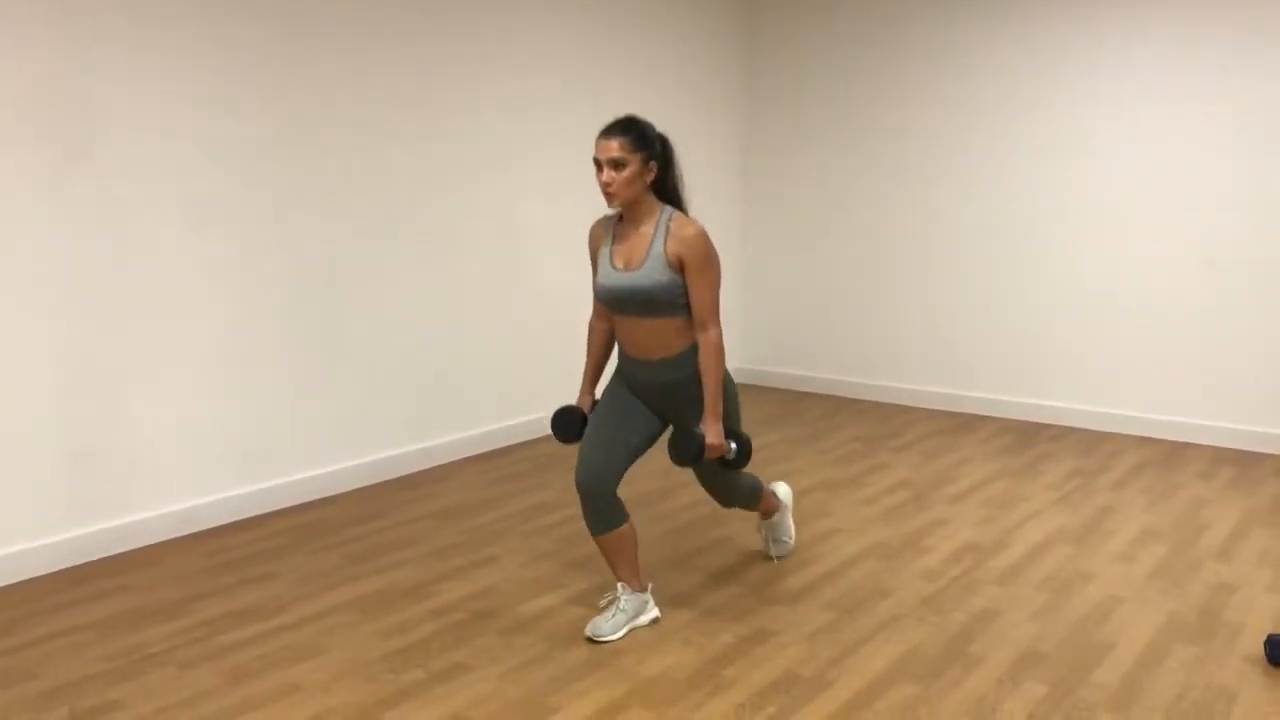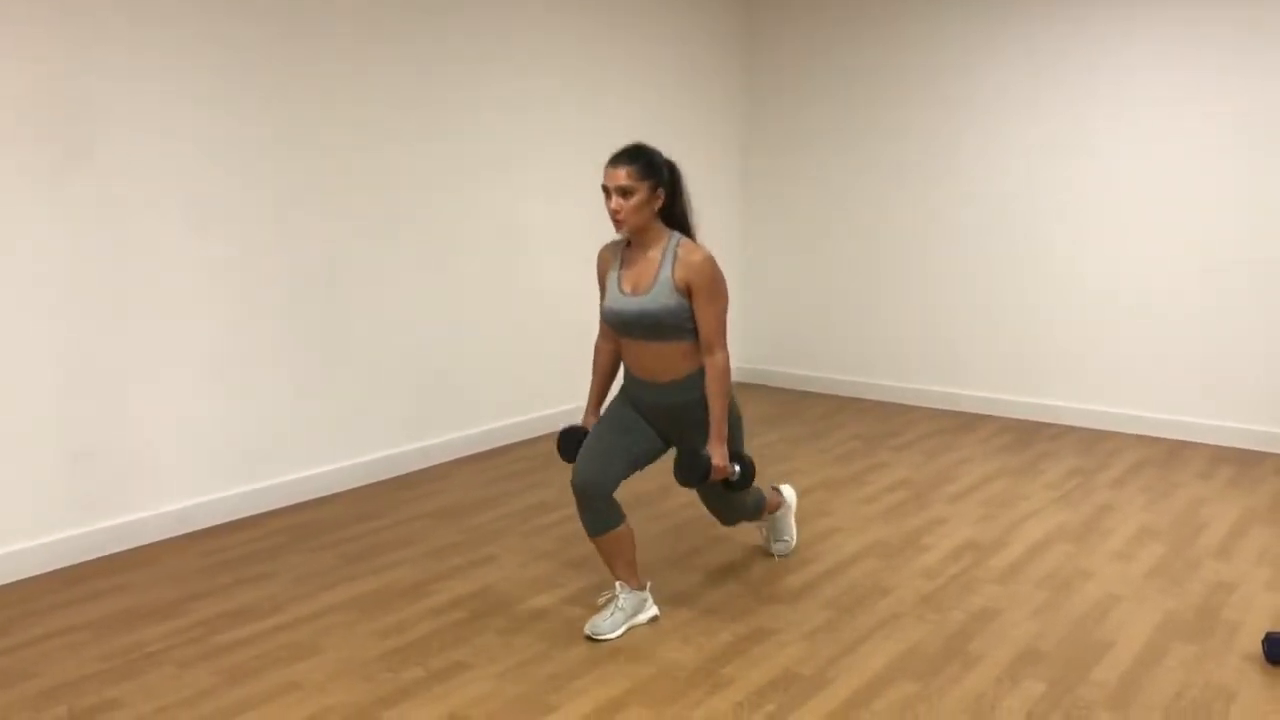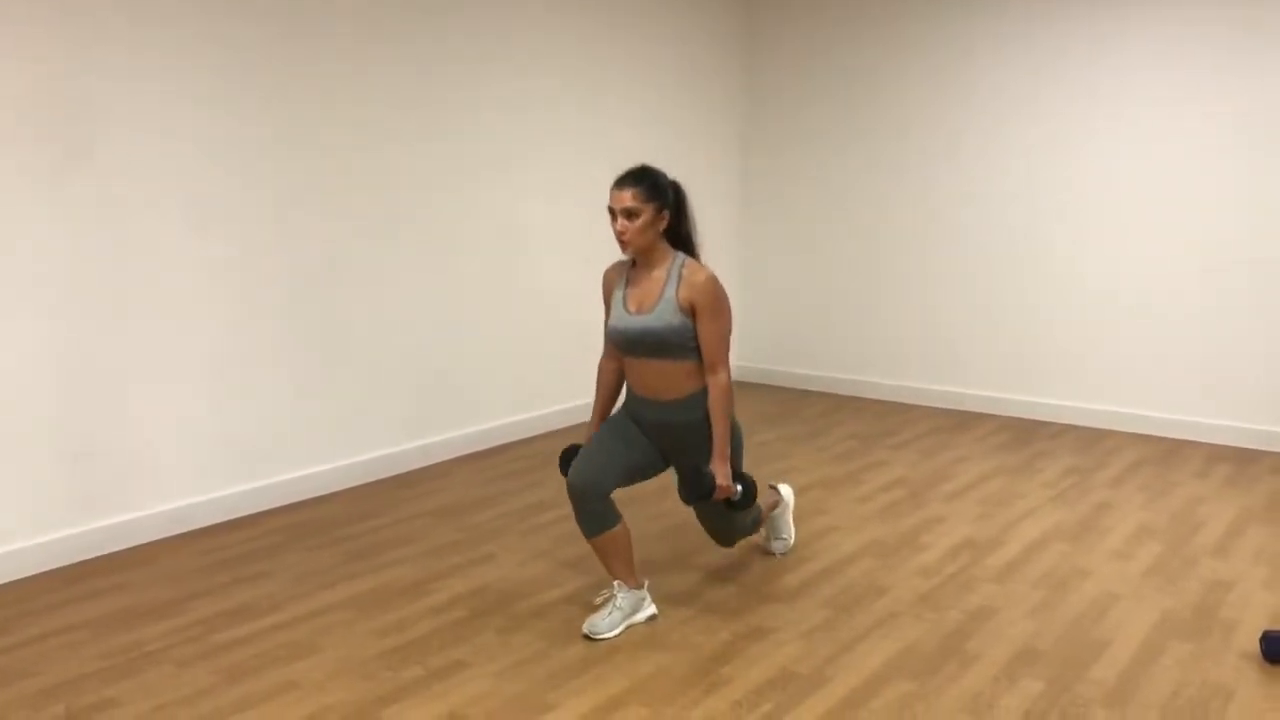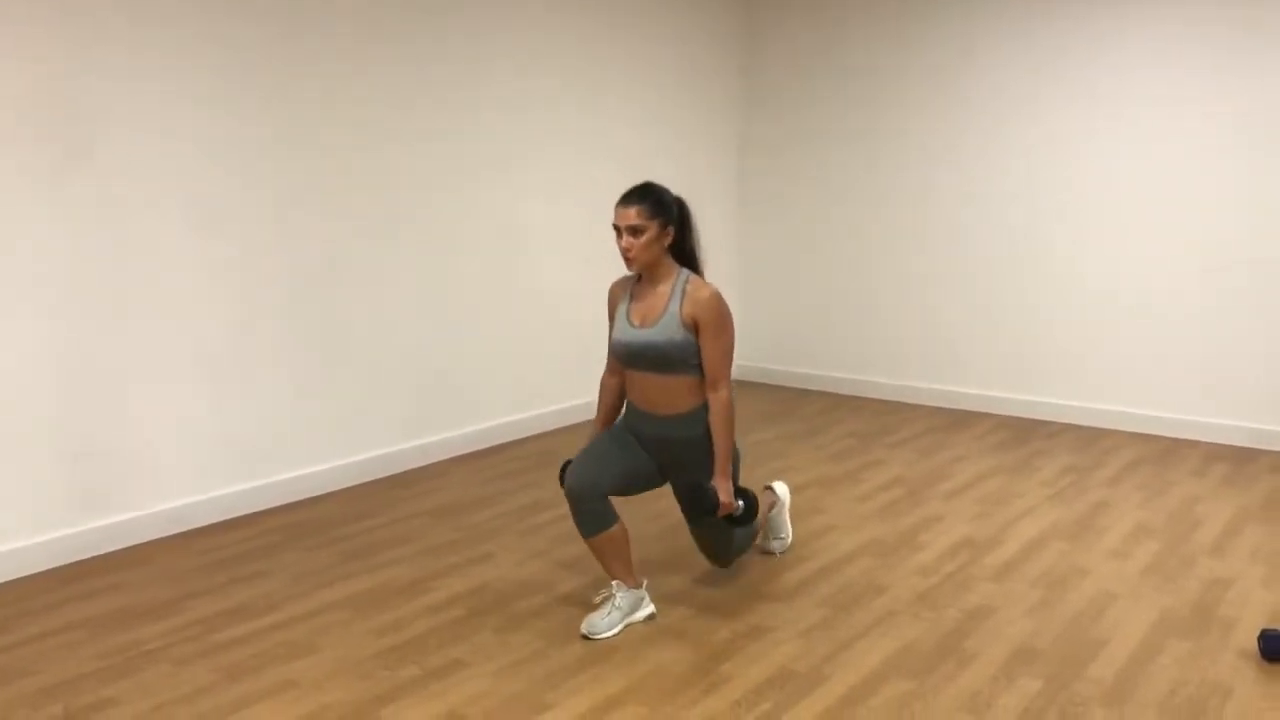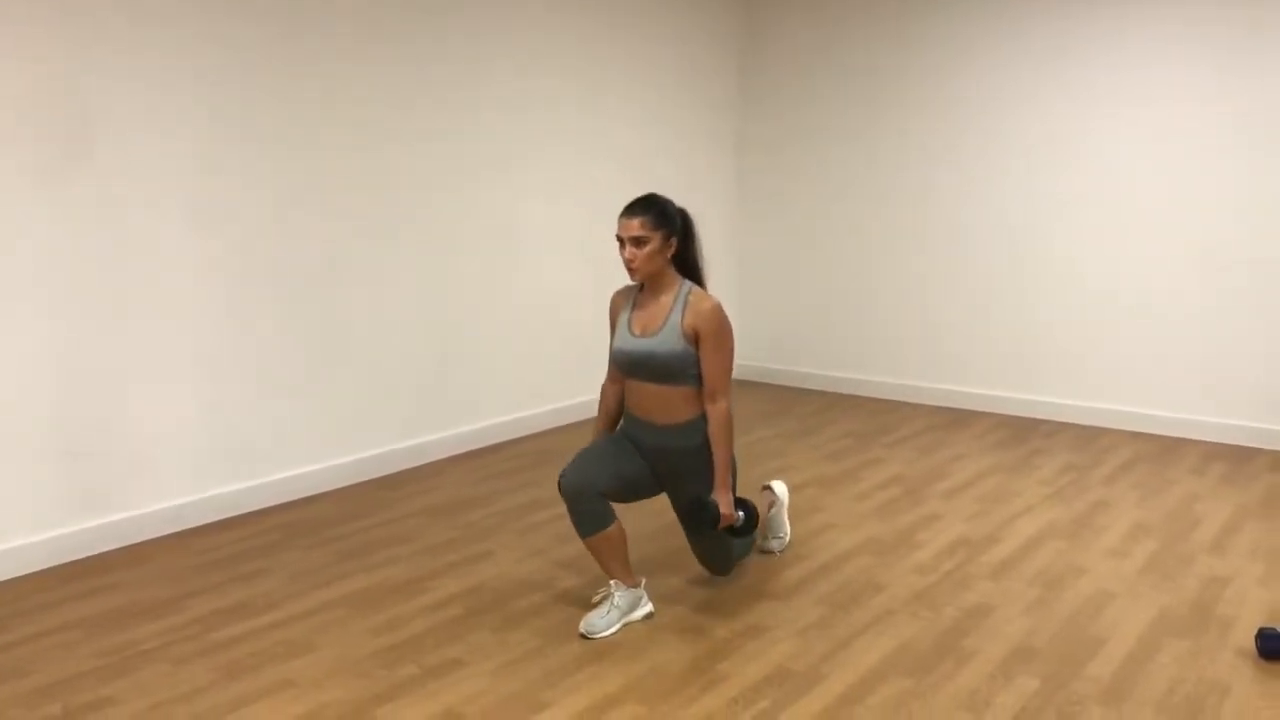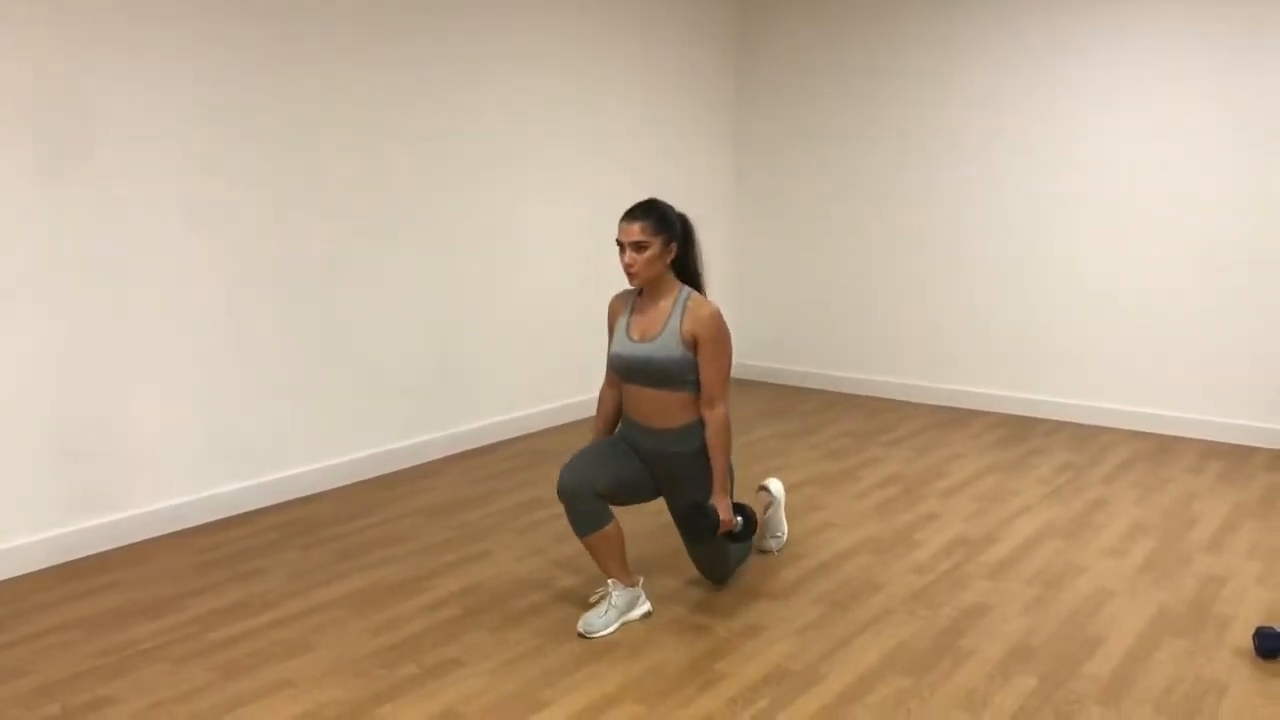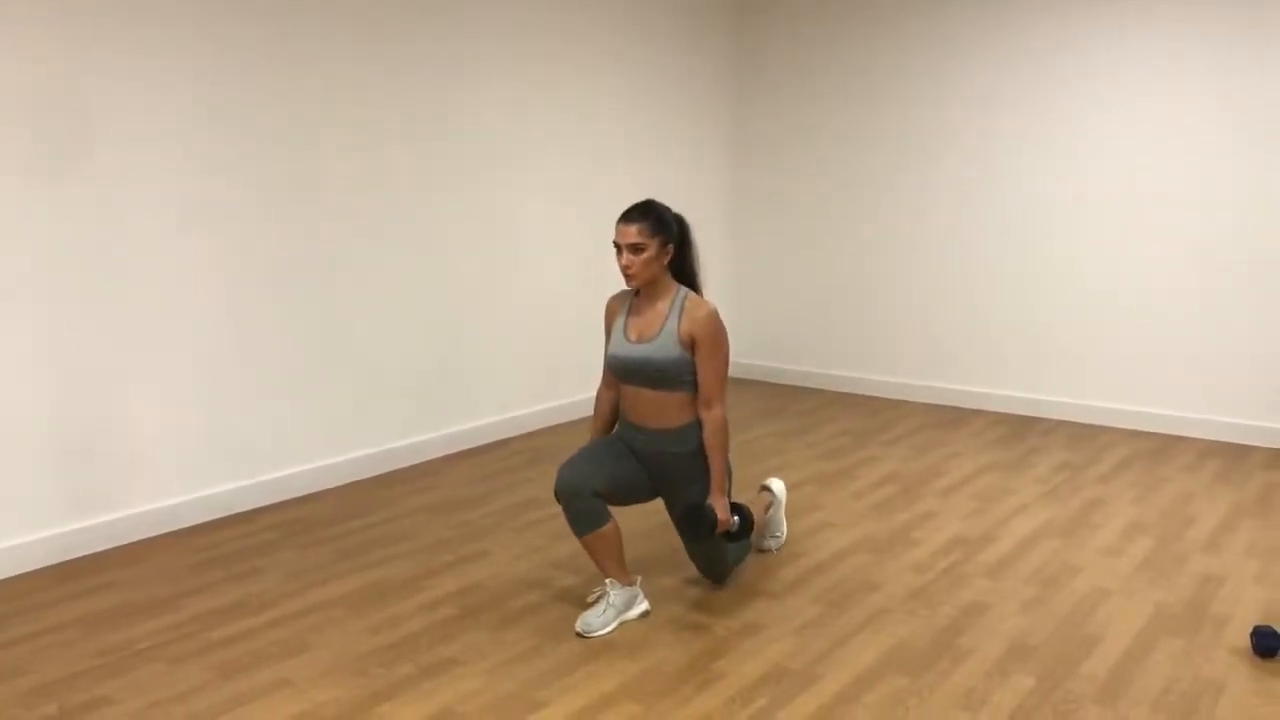
dt=0.1s
person 1, frame 1
left shoulder: (686, 236)
right shoulder: (600, 234)
left elbow: (708, 330)
right elbow: (602, 318)
left wrist: (713, 416)
right wrist: (587, 389)
left hip: (691, 382)
right hip: (633, 383)
left knee: (721, 485)
right knee: (591, 479)
left ankle: (774, 503)
right ankle: (634, 596)
person 1, frame 2
left shoulder: (694, 262)
right shoulder: (609, 258)
left elbow: (715, 354)
right elbow: (608, 339)
left wrist: (718, 439)
right wrist: (592, 409)
left hip: (694, 404)
right hip: (637, 402)
left knee: (727, 504)
right knee: (588, 481)
left ankle: (776, 501)
right ankle: (633, 595)
person 1, frame 3
left shoulder: (698, 282)
right shoulder: (613, 278)
left elbow: (718, 374)
right elbow: (612, 358)
left wrist: (721, 458)
right wrist: (595, 427)
left hip: (695, 421)
right hip: (639, 418)
left knee: (724, 527)
right knee: (584, 481)
left ankle: (773, 502)
right ankle: (631, 594)
person 1, frame 4
left shoulder: (702, 299)
right shoulder: (619, 293)
left elbow: (719, 389)
right elbow: (614, 373)
left wrist: (723, 473)
right wrist: (597, 442)
left hip: (693, 436)
right hip: (638, 432)
left knee: (722, 549)
right knee: (580, 483)
left ankle: (769, 502)
right ankle: (629, 594)
person 1, frame 5
left shoulder: (703, 310)
right shoulder: (620, 302)
left elbow: (718, 402)
right elbow: (614, 382)
left wrist: (722, 486)
right wrist: (596, 449)
left hip: (691, 447)
right hip: (636, 440)
left knee: (719, 560)
right knee: (576, 482)
left ankle: (769, 501)
right ankle: (627, 593)
person 1, frame 6
left shoulder: (702, 316)
right shoulder: (619, 307)
left elbow: (716, 407)
right elbow: (612, 387)
left wrist: (722, 491)
right wrist: (594, 454)
left hip: (688, 452)
right hip: (633, 445)
left knee: (718, 569)
right knee: (574, 482)
left ankle: (765, 501)
right ankle: (625, 592)
person 1, frame 7
left shoulder: (700, 316)
right shoulder: (616, 308)
left elbow: (713, 408)
right elbow: (609, 388)
left wrist: (719, 491)
right wrist: (592, 454)
left hip: (686, 453)
right hip: (630, 445)
left knee: (717, 568)
right knee: (571, 482)
left ankle: (766, 500)
right ankle: (623, 591)
